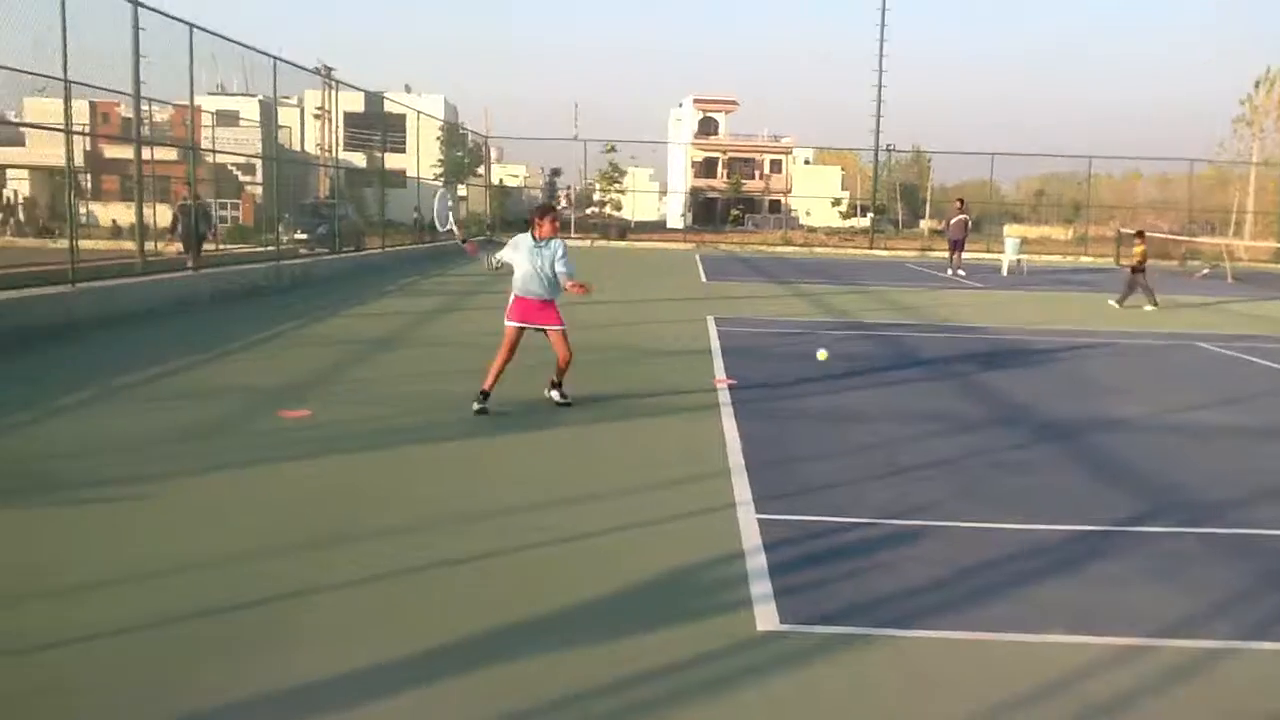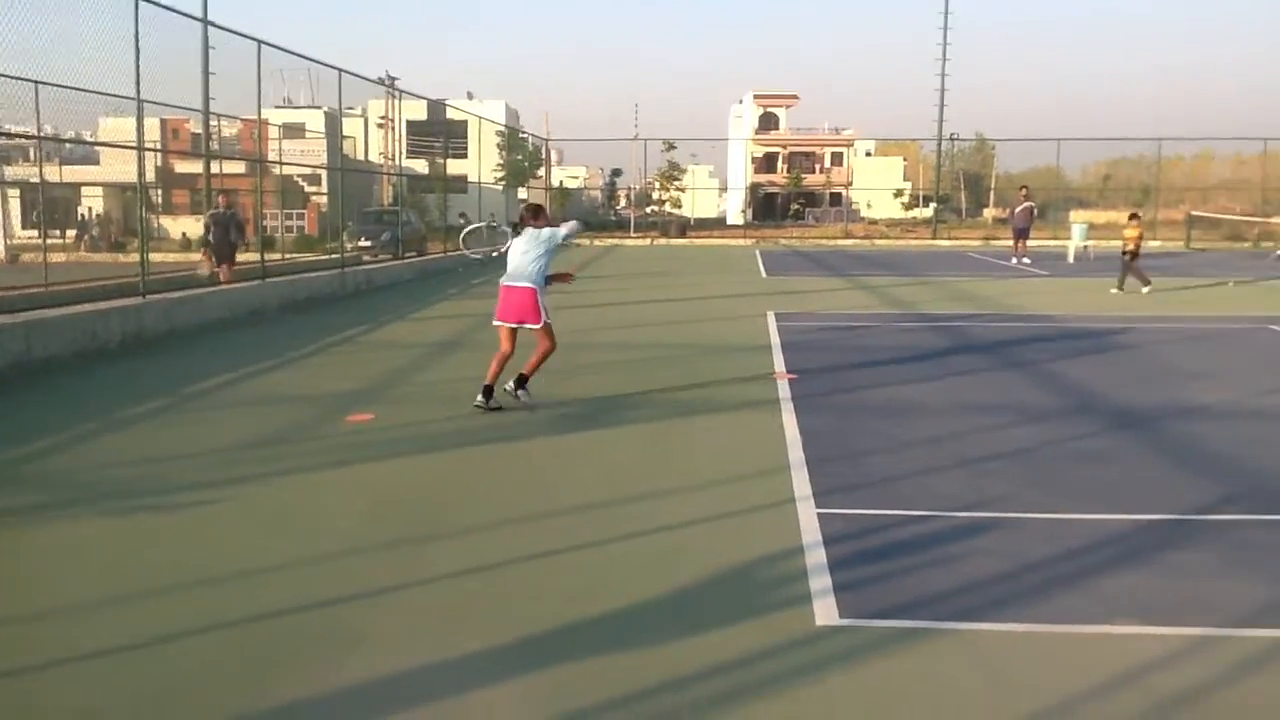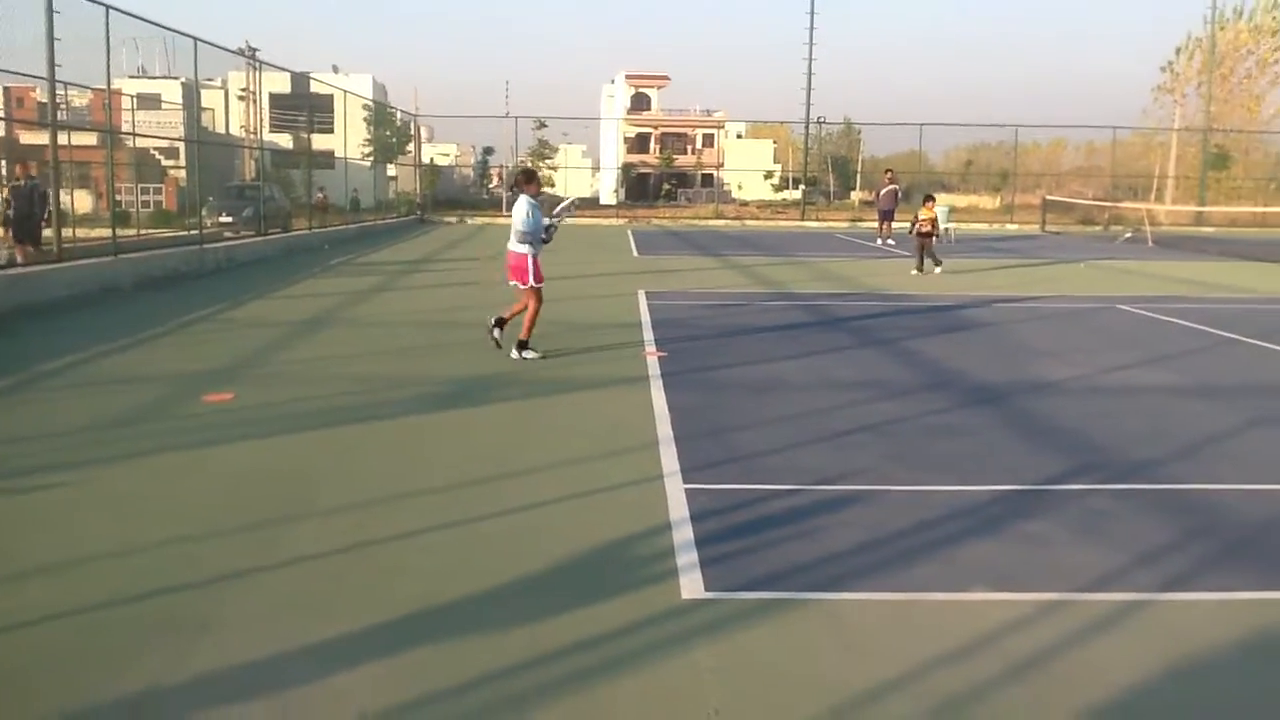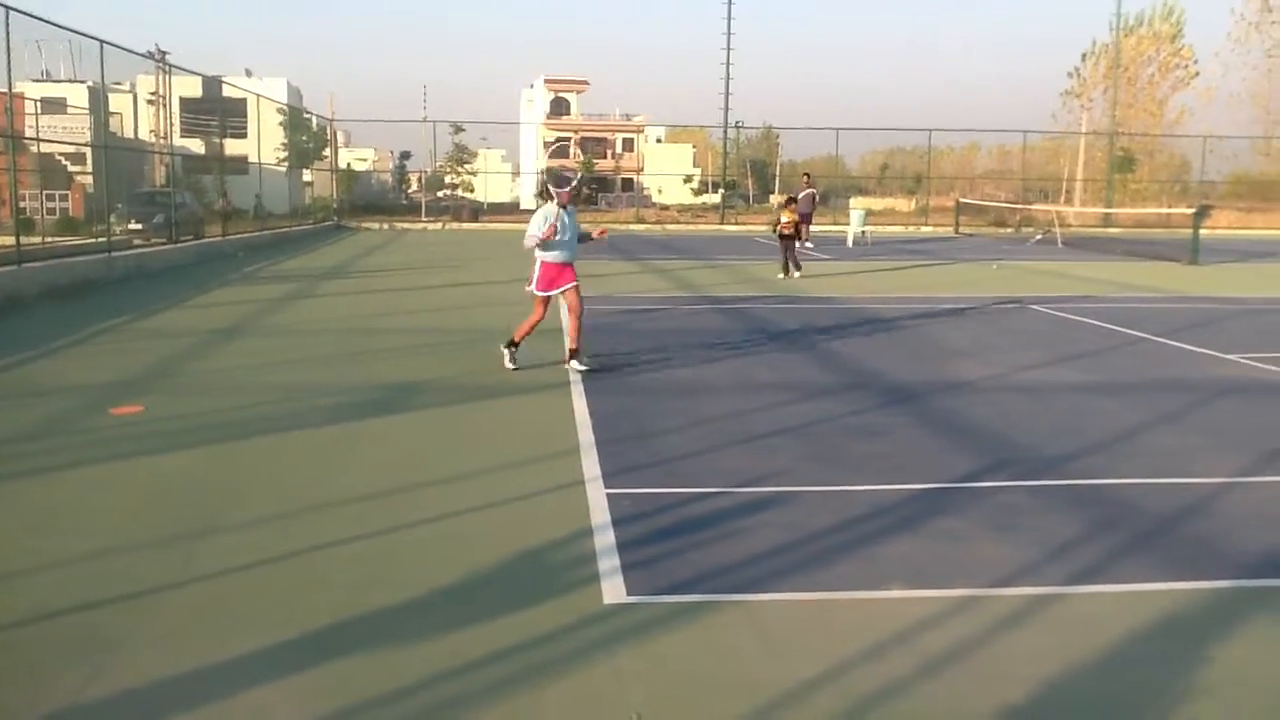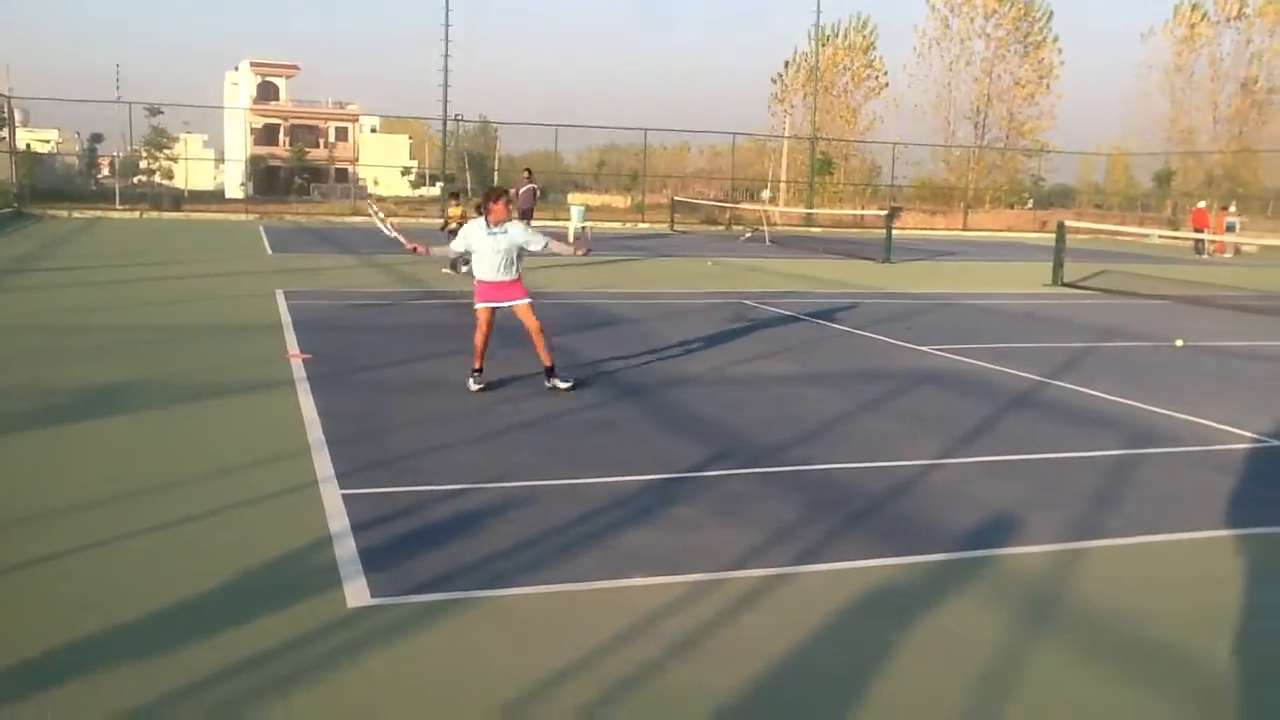
dt=1s
person 1, frame 1
left shoulder: (558, 246)
right shoulder: (518, 243)
left elbow: (563, 272)
right elbow: (496, 262)
left wrist: (570, 284)
left hip: (547, 305)
right hip: (521, 302)
left knee: (565, 356)
right knee: (508, 349)
left ankle: (555, 386)
right ankle: (483, 395)
person 1, frame 2
left shoulder: (515, 244)
right shoulder: (546, 235)
right elbow: (575, 226)
left wrist: (554, 278)
right wrist: (560, 228)
left hip: (507, 291)
right hip: (528, 294)
left knee: (505, 349)
right knee: (548, 345)
left ankle: (485, 394)
right ankle: (519, 382)
person 1, frame 3
left shoulder: (530, 204)
right shoulder: (524, 207)
right elbow: (519, 236)
left wrist: (544, 229)
right wrist: (541, 238)
left hip: (520, 257)
right hip: (523, 258)
left knee: (529, 301)
right knee: (536, 302)
left ankle: (498, 322)
right ankle: (521, 347)
person 1, frame 4
left shoulder: (571, 212)
right shoulder: (544, 214)
left elbow: (576, 236)
right elbow: (530, 242)
left wrist: (591, 235)
right wrist: (545, 237)
left hip: (567, 267)
right hip: (546, 267)
left knee: (576, 309)
right knee: (539, 314)
left ankle: (573, 356)
right ankle: (511, 346)
person 1, frame 5
left shoulder: (516, 229)
right shoulder: (471, 229)
left elbow: (545, 243)
right elbow: (453, 250)
left wrist: (573, 251)
right wrist: (427, 250)
left hip: (512, 284)
right hip: (485, 284)
left knee: (535, 327)
right knee: (483, 329)
left ankle: (551, 374)
right ankle: (476, 372)
